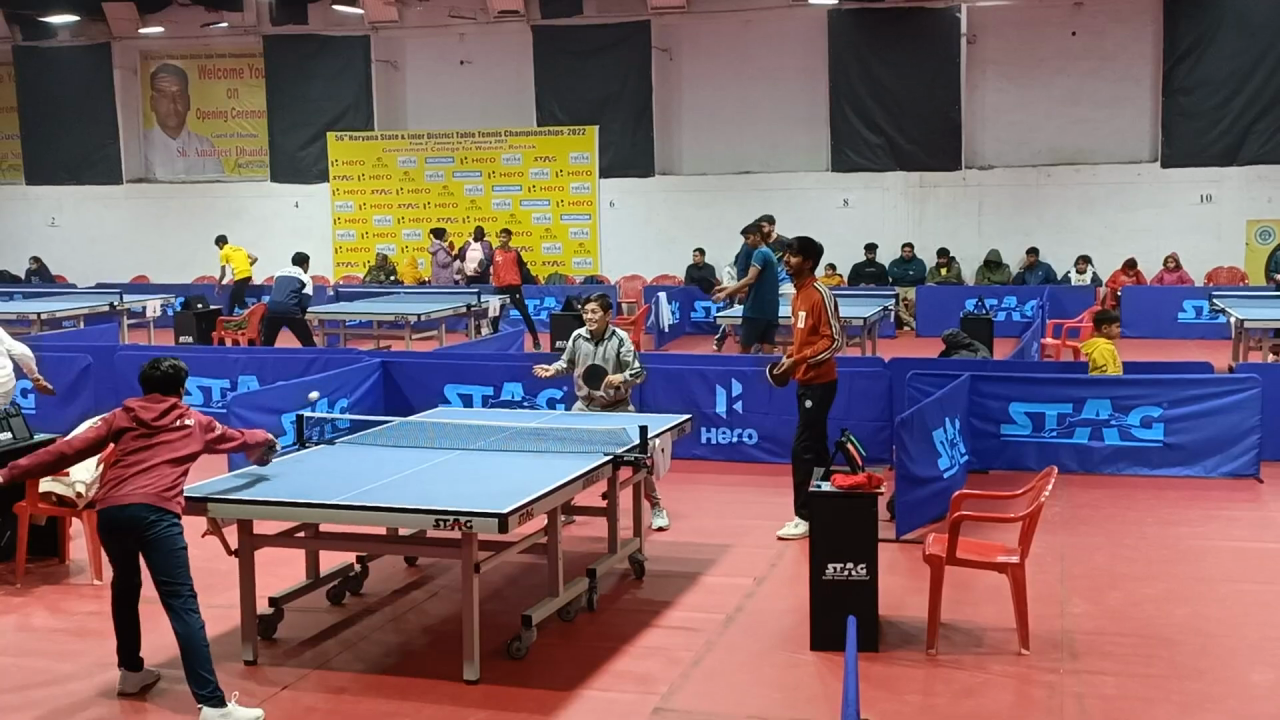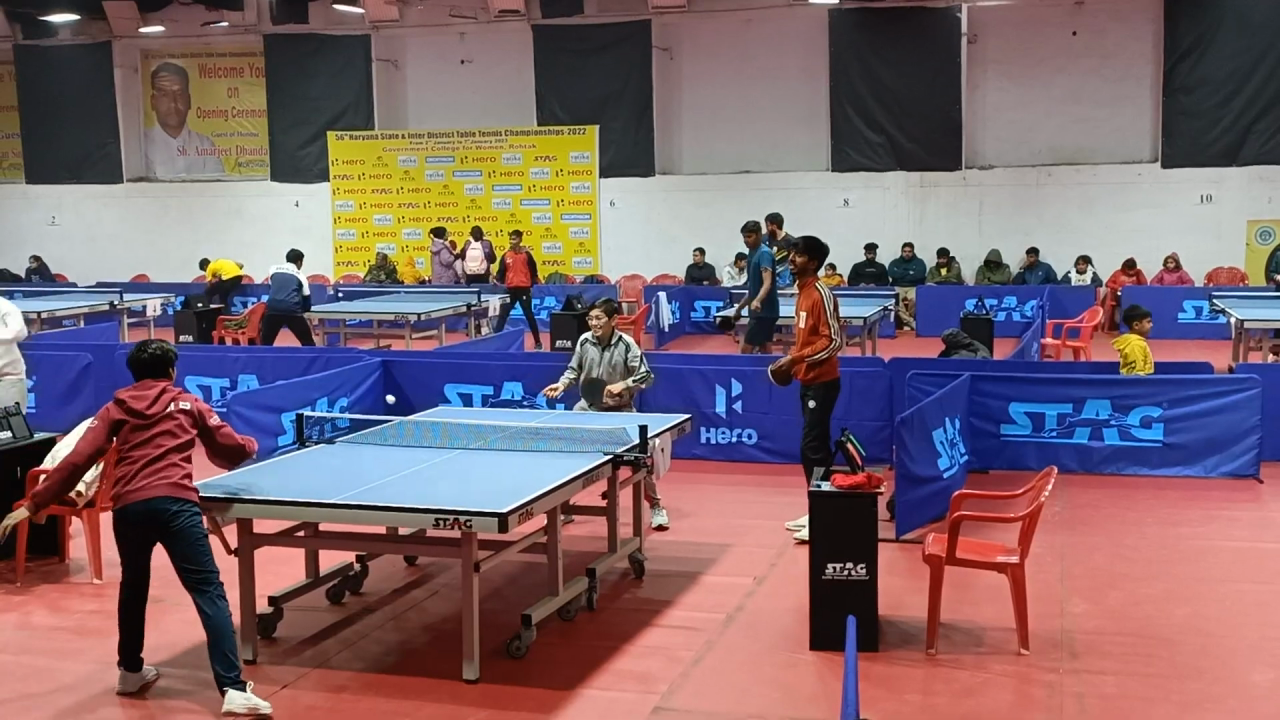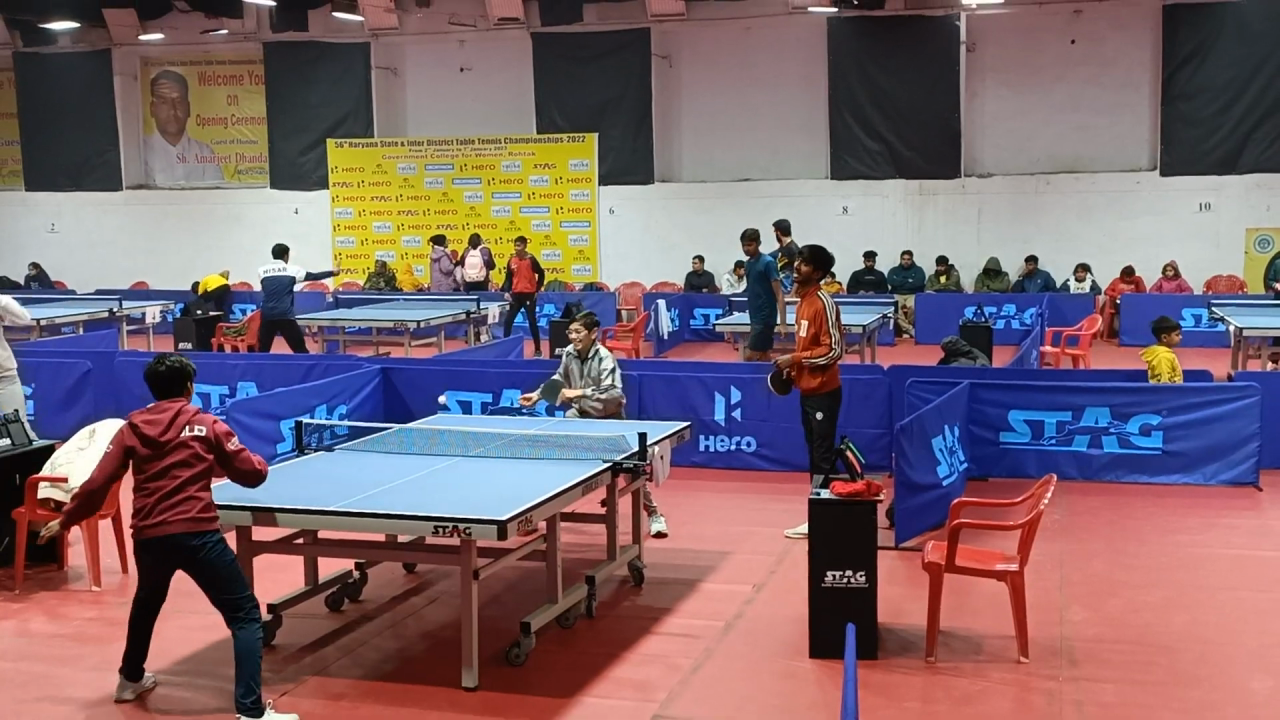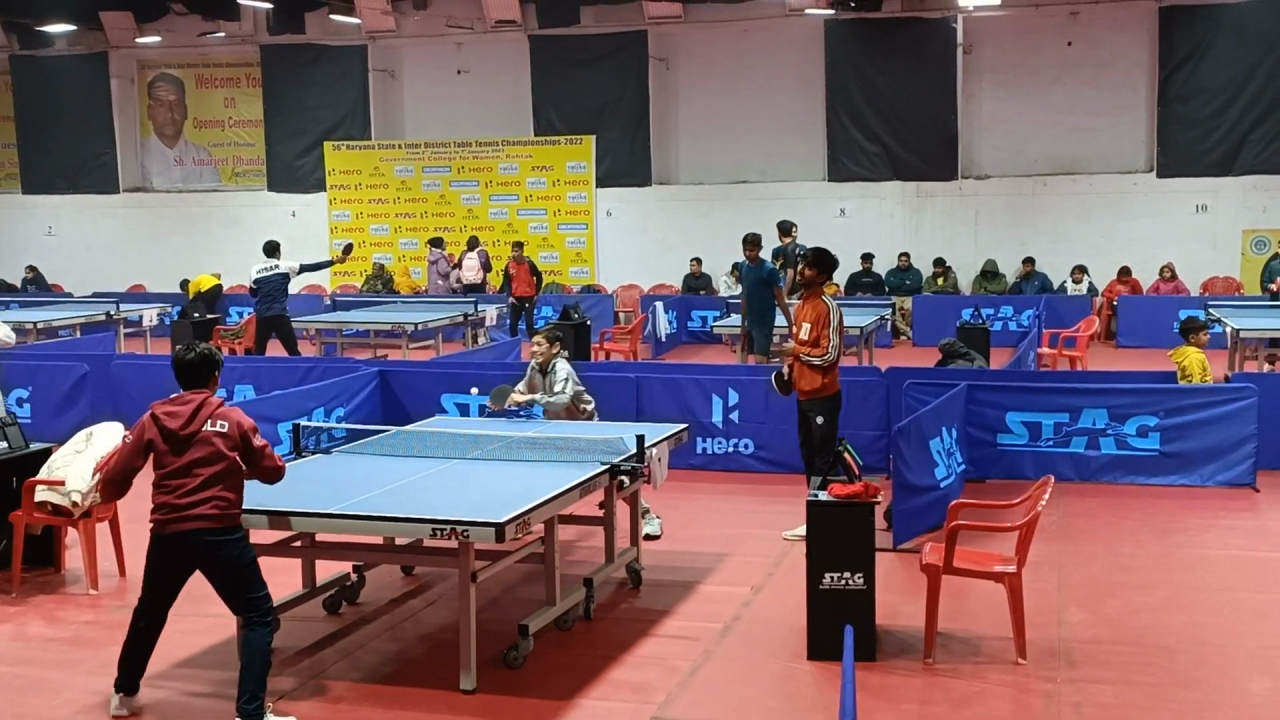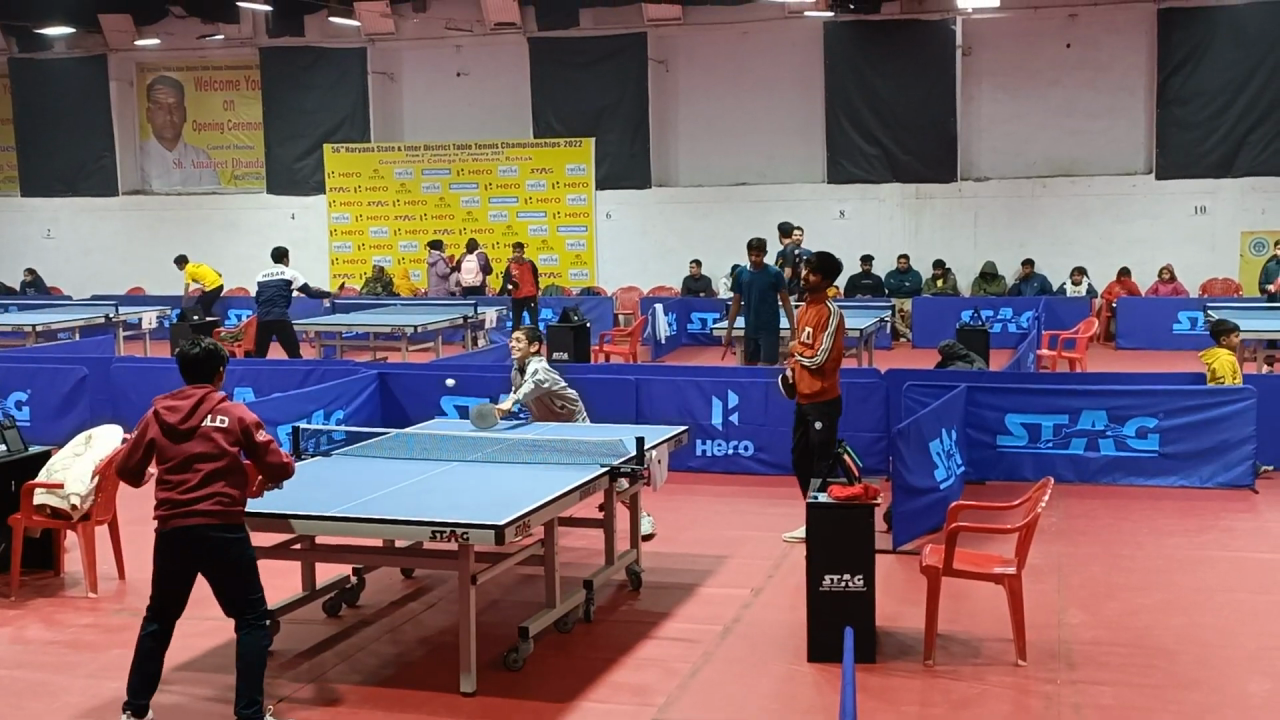
dt=0.2s
person 1, frame 1
left shoulder: (122, 416)
right shoulder: (195, 422)
left elbow: (69, 449)
right elbow: (236, 437)
right wrist: (263, 440)
left hip: (110, 511)
right hip: (154, 513)
left knee: (125, 585)
right knee: (182, 604)
left ankle: (131, 671)
person 1, frame 2
left shoulder: (116, 409)
right shoulder: (188, 404)
left elbow: (77, 462)
right elbow: (232, 449)
left wrist: (32, 504)
right wrist: (249, 446)
left hip: (128, 509)
right hip: (174, 504)
left knee: (133, 586)
right knee: (209, 592)
left ankle: (131, 671)
right ankle: (234, 689)
person 1, frame 3
left shoulder: (131, 430)
right shoulder: (207, 425)
left elbow: (97, 486)
right elbow: (253, 474)
left wrist: (64, 521)
right wrist: (217, 465)
left hip: (149, 537)
right hip: (198, 535)
left knee: (146, 601)
right knee: (245, 615)
left ankle: (130, 679)
person 1, frame 4
left shoulder: (151, 421)
right shoulder: (232, 419)
left elbow: (116, 476)
right elbow: (272, 471)
left wrist: (107, 492)
right wrist: (241, 467)
left hip: (167, 534)
right hip: (220, 533)
left knee: (149, 610)
right knee: (258, 617)
person 1, frame 5
left shoulder: (156, 416)
right shoulder: (235, 414)
left elbow: (126, 471)
right elbow: (281, 468)
right wrist: (259, 478)
left hip: (172, 532)
right hip: (221, 530)
left knee: (158, 619)
right knee: (252, 620)
person 2, frame 1
left shoulder: (820, 295)
right shoulder: (798, 294)
left elbow: (834, 341)
left wrist: (798, 360)
right wrist: (790, 356)
left hip: (819, 382)
right hip: (805, 381)
left knee: (802, 448)
right knee: (816, 448)
left ankle: (804, 517)
person 2, frame 2
left shoulder: (821, 294)
right shoulder: (802, 293)
left elbow: (833, 341)
left wrist: (797, 358)
right wrist: (793, 356)
left hip: (822, 382)
right hip: (808, 381)
left knee: (811, 449)
right knee: (818, 448)
person 2, frame 3
left shoulder: (823, 304)
right shoulder: (803, 302)
left elbow: (833, 351)
left wrist: (795, 359)
right wrist: (792, 364)
left hip: (824, 393)
right hip: (808, 391)
left knee: (823, 460)
right knee: (815, 457)
person 2, frame 4
left shoulder: (827, 308)
right shoulder: (801, 305)
left elbow: (829, 354)
left wrist: (795, 350)
right wrist: (791, 364)
left hip: (823, 397)
right hip: (804, 395)
left knee: (824, 464)
right knee: (810, 461)
person 2, frame 5
left shoulder: (830, 313)
right shoulder: (804, 309)
left elbow: (818, 358)
left wrist: (795, 347)
right wrist: (791, 368)
left hip: (823, 401)
right hip: (803, 399)
left knee: (822, 468)
right knee: (800, 463)
person 3, frame 1
left shoulder: (620, 339)
right shoulder: (577, 337)
left elbow: (639, 373)
right elbow: (567, 362)
left wrist: (621, 378)
right wrist: (553, 369)
left hip: (617, 408)
right hip: (586, 406)
left ankle: (656, 507)
person 3, frame 2
left shoulder: (626, 344)
right shoulder: (584, 341)
left elbow: (646, 377)
right elbow: (574, 370)
left wrist: (624, 384)
right wrist: (561, 385)
left hip: (620, 410)
right hip: (588, 407)
left ankle: (656, 507)
person 3, frame 3
left shoulder: (604, 357)
right shoulder: (569, 353)
left elbow: (613, 393)
right elbow: (560, 378)
left wrist: (580, 392)
right wrist: (539, 394)
left hip: (609, 418)
right hip: (579, 415)
left ankle: (654, 515)
person 3, frame 4
left shoulder: (561, 369)
right shoulder: (535, 367)
left elbow: (561, 400)
right elbow: (525, 388)
left wrist: (528, 398)
right wrist: (513, 397)
left ankle: (647, 516)
person 3, frame 5
left shoulder: (539, 367)
right shoulder: (517, 369)
left elbow: (533, 386)
left wrist: (510, 402)
right wrist: (508, 404)
left hip: (573, 423)
right hip: (546, 425)
left ankle: (640, 515)
